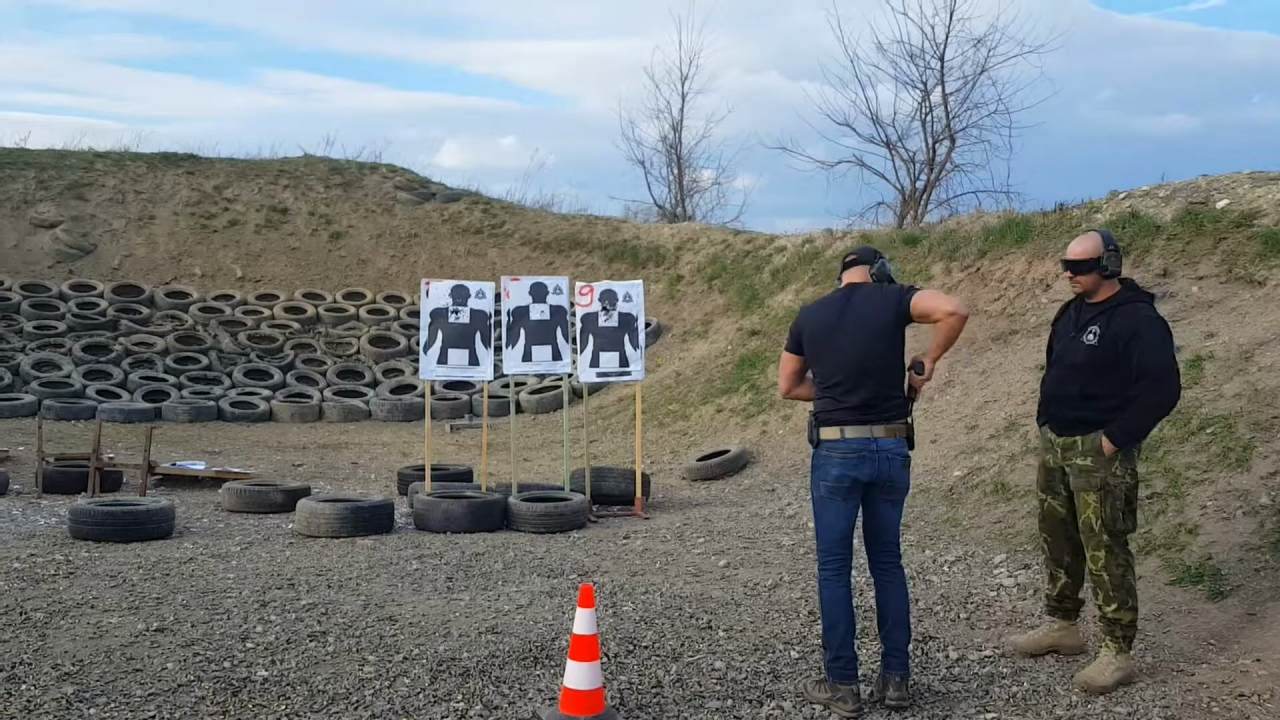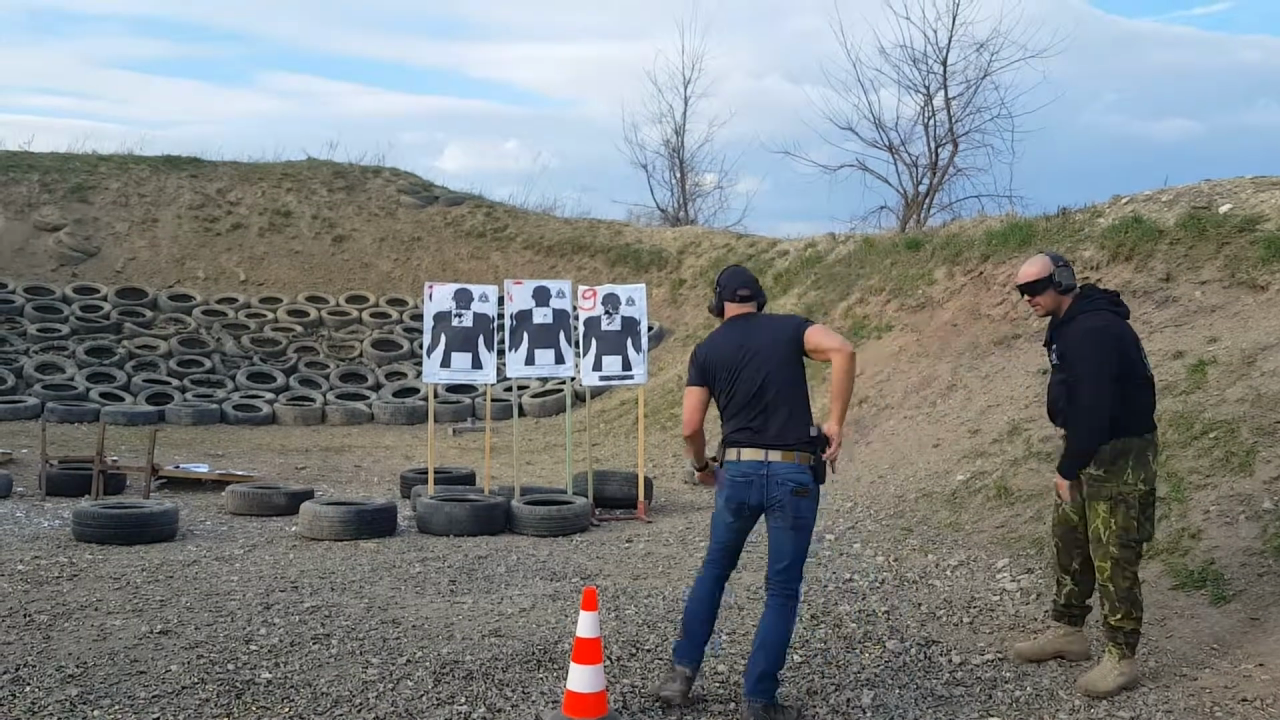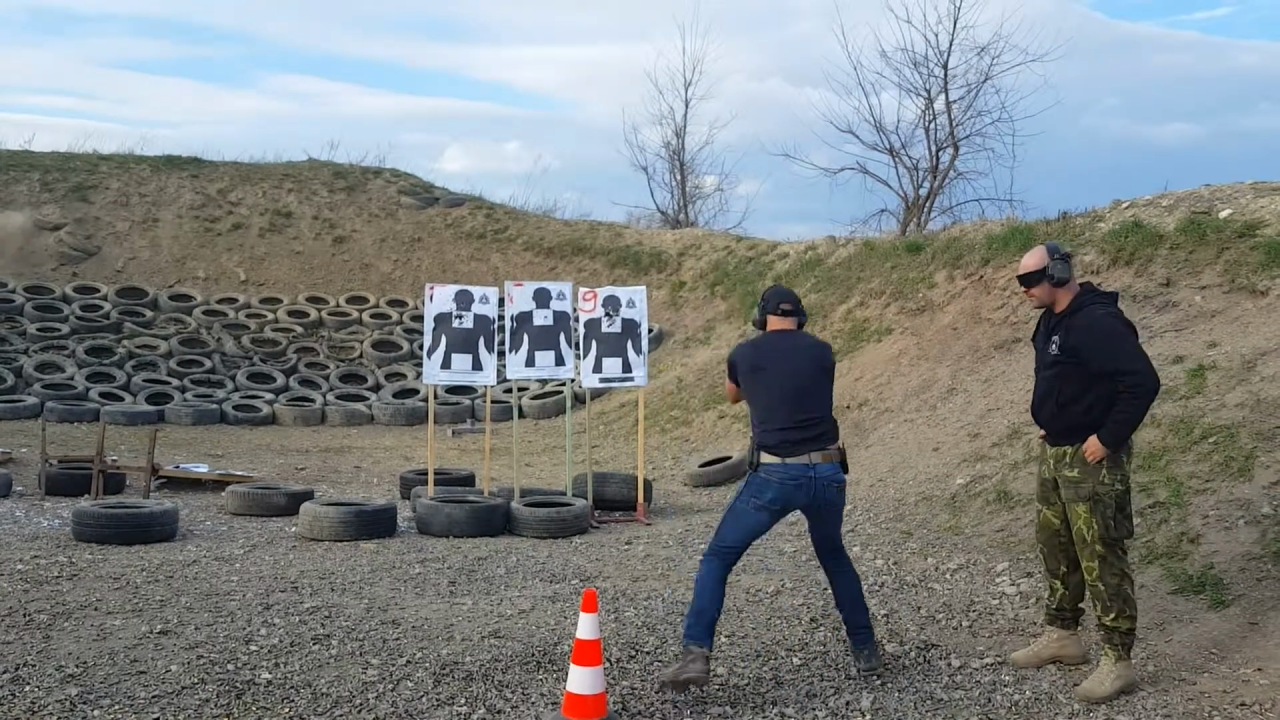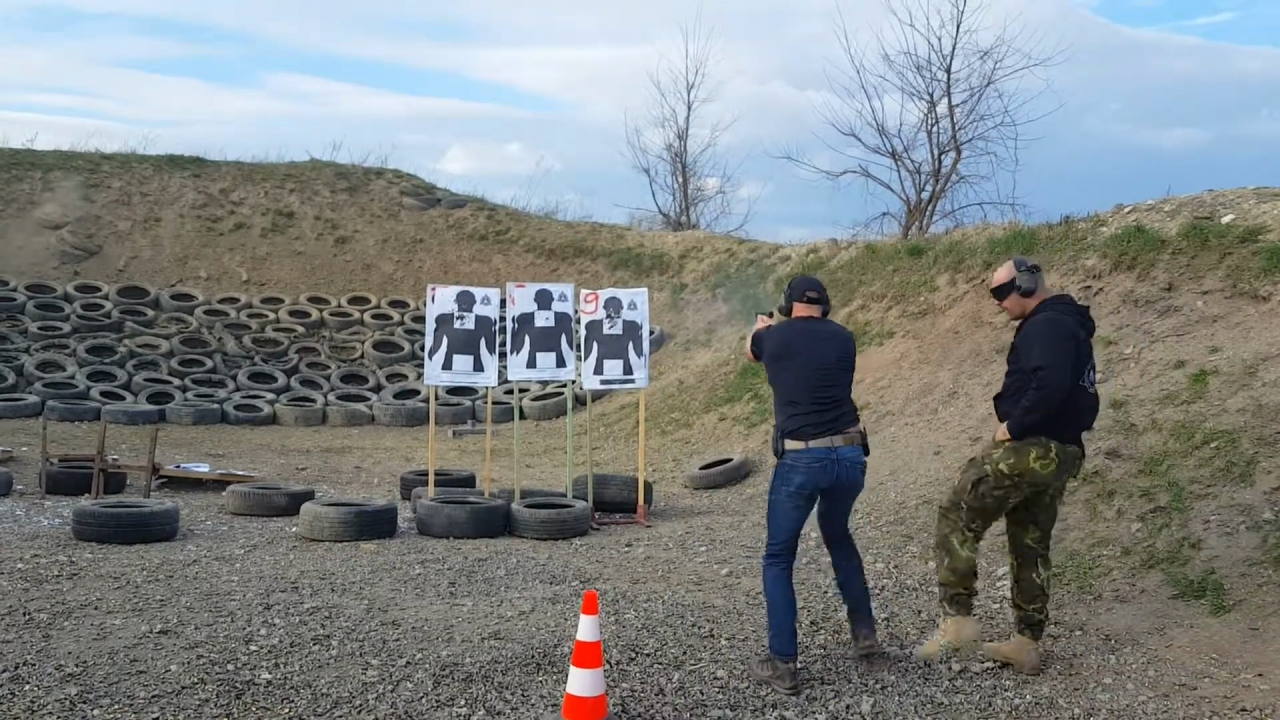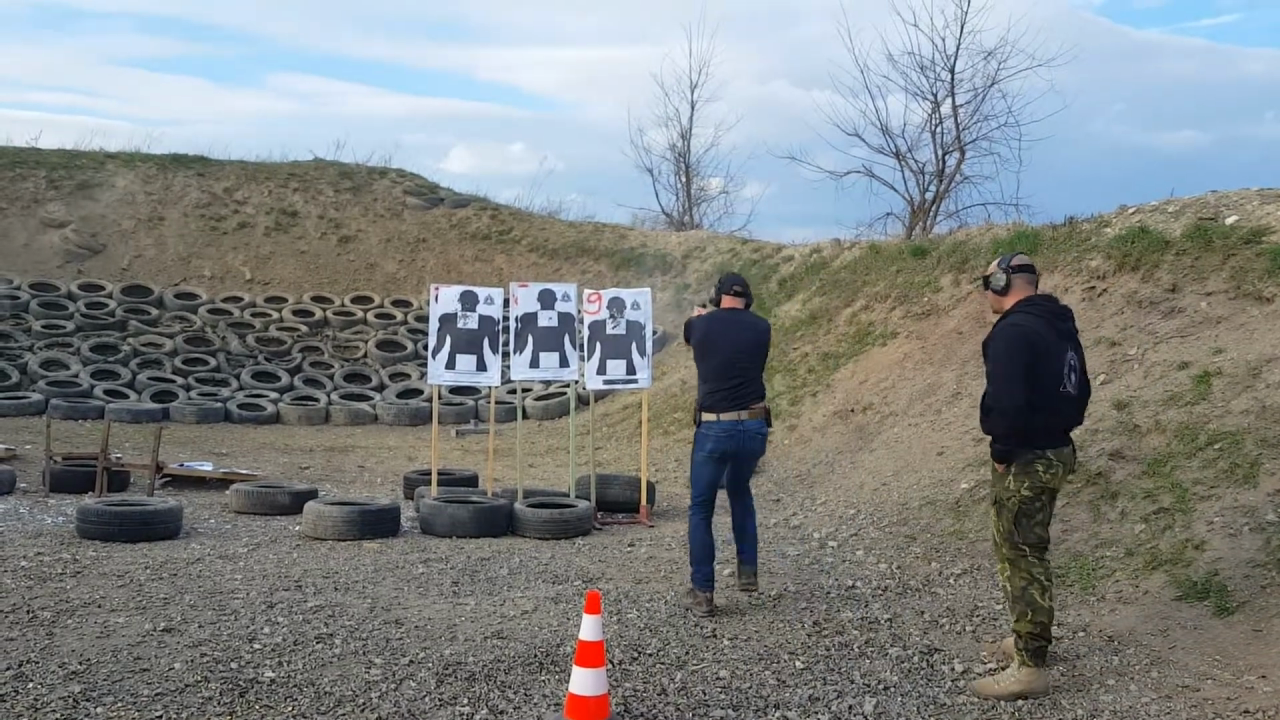
dt=1s
person 1, frame 1
left shoulder: (1137, 320)
right shoulder: (1071, 312)
left elbow: (1163, 389)
left wrist: (1116, 438)
right wrist: (1045, 421)
left hip: (1099, 449)
right hip: (1055, 442)
left knee: (1104, 549)
right knee: (1057, 539)
left ankle: (1117, 653)
right ankle: (1061, 626)
person 1, frame 2
left shoulder: (1093, 331)
right shoulder: (1070, 322)
left elbow: (1095, 406)
left wrist: (1067, 469)
right wrist: (1070, 462)
left hip: (1120, 453)
right hip: (1087, 451)
left knee: (1112, 556)
right knee: (1068, 544)
left ankle: (1121, 658)
right ankle: (1066, 632)
person 1, frame 3
left shoulder: (1098, 322)
right shoulder: (1051, 321)
left elbow: (1142, 382)
left wrist: (1109, 438)
left hip: (1091, 457)
right hip: (1055, 452)
left knee: (1100, 556)
right knee: (1055, 546)
left ankle: (1118, 661)
right ankle: (1062, 635)
person 1, frame 4
left shoulder: (1043, 326)
right shoulder: (1070, 325)
left elbow: (1049, 383)
right elbow: (1070, 386)
left wrist: (1013, 425)
left hip: (1029, 447)
right hip: (1064, 452)
left knee: (957, 516)
right knee: (1030, 546)
left ankle: (958, 619)
right ankle: (1025, 642)
person 1, frame 5
left shoulder: (1013, 330)
right shoulder: (1059, 327)
left elbow: (1007, 402)
right elbow: (1079, 391)
left wrist: (1001, 453)
left hip: (1024, 460)
right hip: (1054, 453)
left knee: (1020, 559)
right knee: (1029, 554)
left ankle: (1030, 668)
right ankle: (1029, 643)
person 2, frame 1
left shoulder: (809, 316)
right shoulder: (893, 298)
left elbow: (788, 386)
right elbow: (954, 310)
right wrist: (930, 360)
left hip: (835, 452)
right hip: (890, 450)
left knee: (834, 568)
right knee: (887, 562)
right ankle: (896, 676)
person 2, frame 2
left shoulder: (706, 349)
right shoulder: (786, 325)
left elbow: (691, 427)
right elbow: (842, 350)
left wrist: (701, 466)
right wrist: (836, 424)
left hip: (740, 473)
right hip: (793, 477)
left knee: (715, 572)
right knee: (782, 590)
left ankle: (682, 673)
person 2, frame 3
left shoulder: (744, 354)
right shoulder: (823, 352)
left elbow: (733, 396)
left hip: (774, 476)
right hip: (827, 474)
left knee: (717, 559)
right knee: (833, 557)
left ankle: (695, 654)
right ankle: (865, 650)
person 2, frame 4
left shoulder: (771, 338)
right shoulder: (844, 338)
left elbow: (752, 350)
left hip: (800, 460)
right hip: (849, 456)
left knee: (778, 560)
right knee: (838, 539)
left ankle: (782, 663)
right ankle: (863, 628)
person 2, frame 5
left shoulder: (700, 325)
right shoulder: (761, 328)
left hip: (714, 429)
right hip: (754, 427)
left knee: (701, 509)
right knee: (739, 492)
left ankle: (702, 592)
right ankle: (747, 570)
